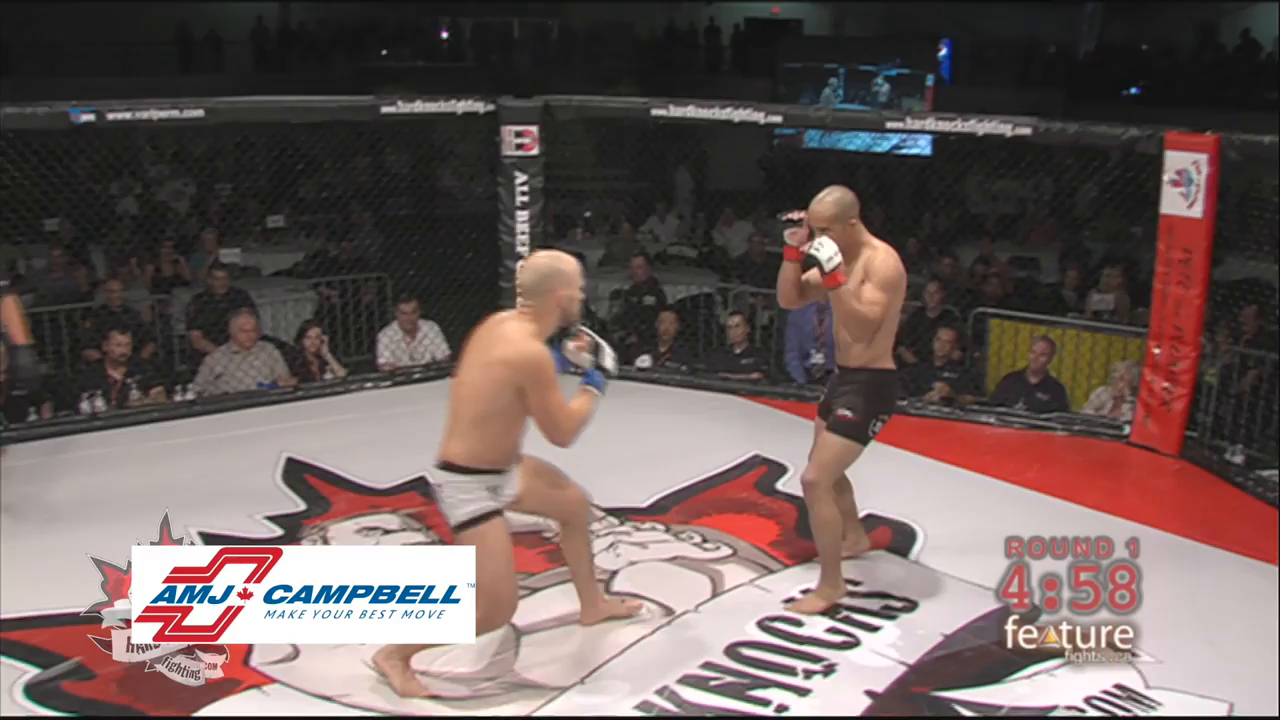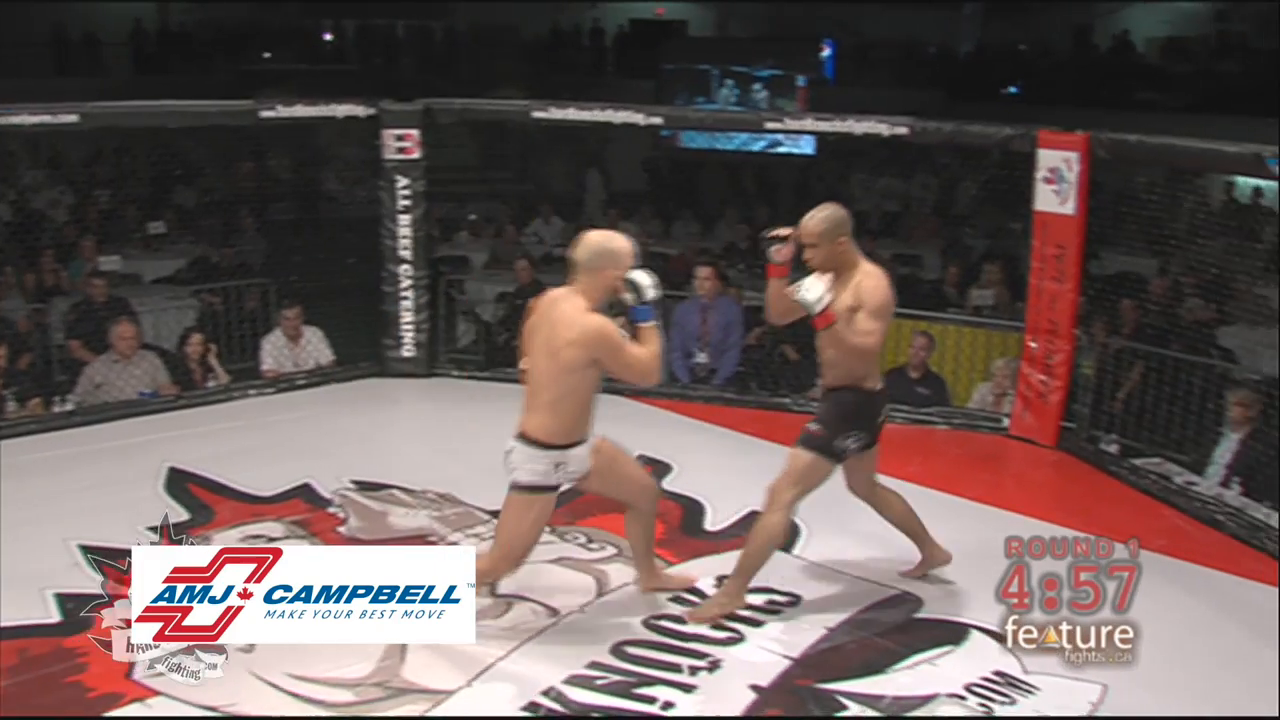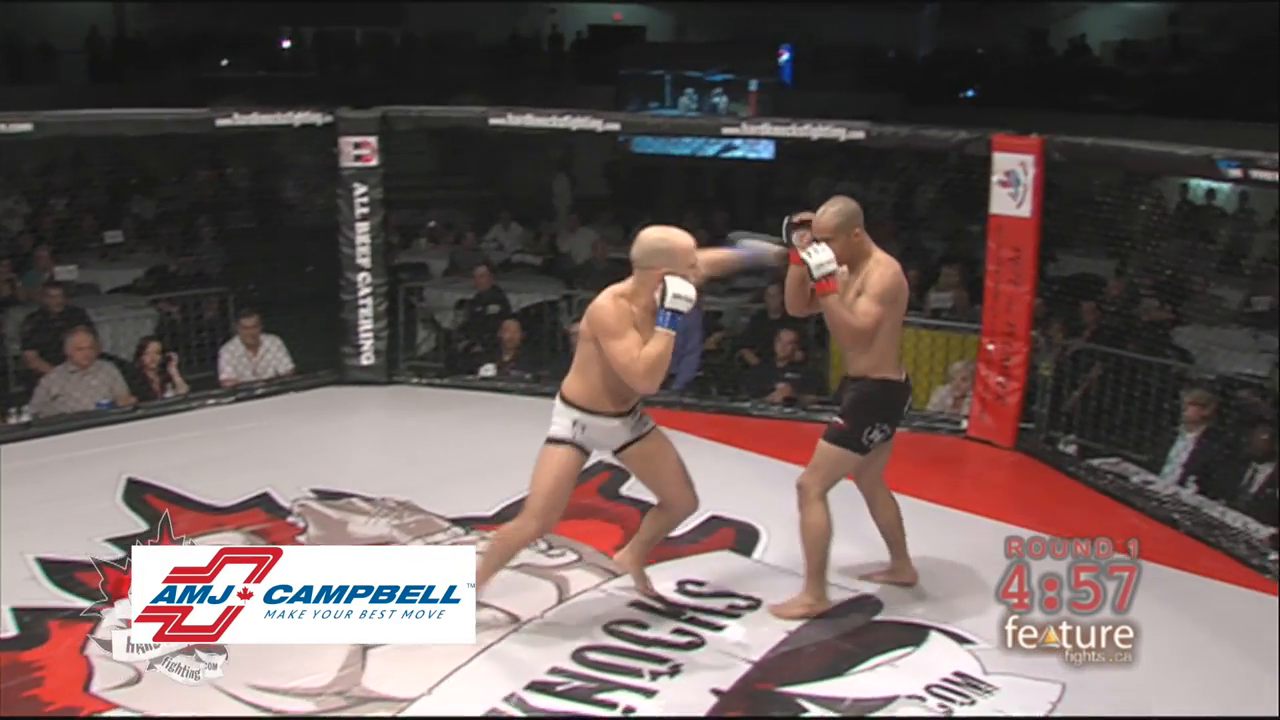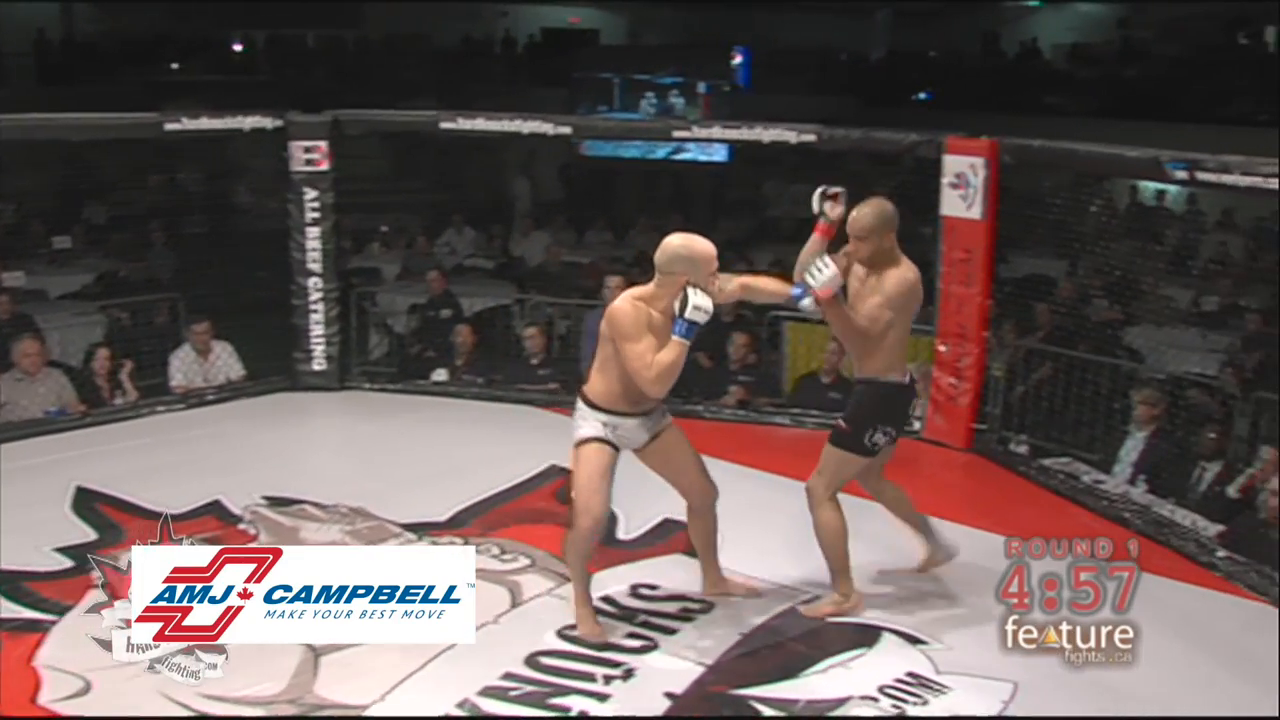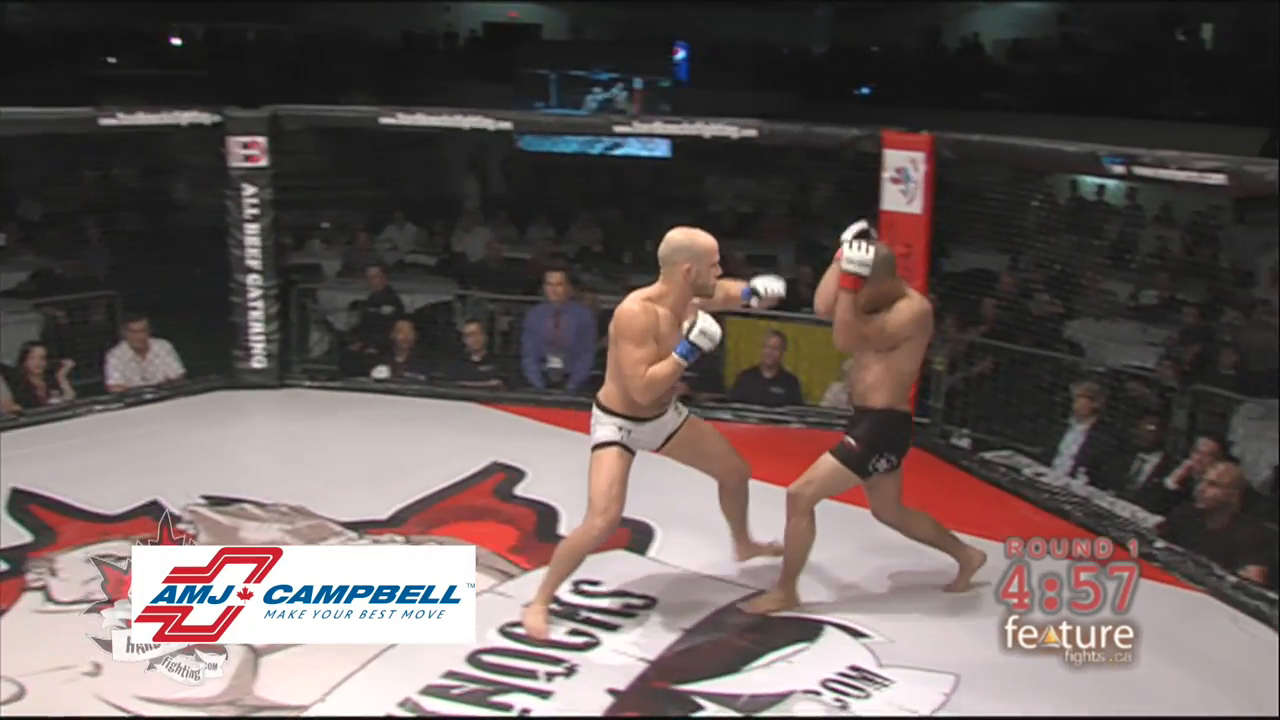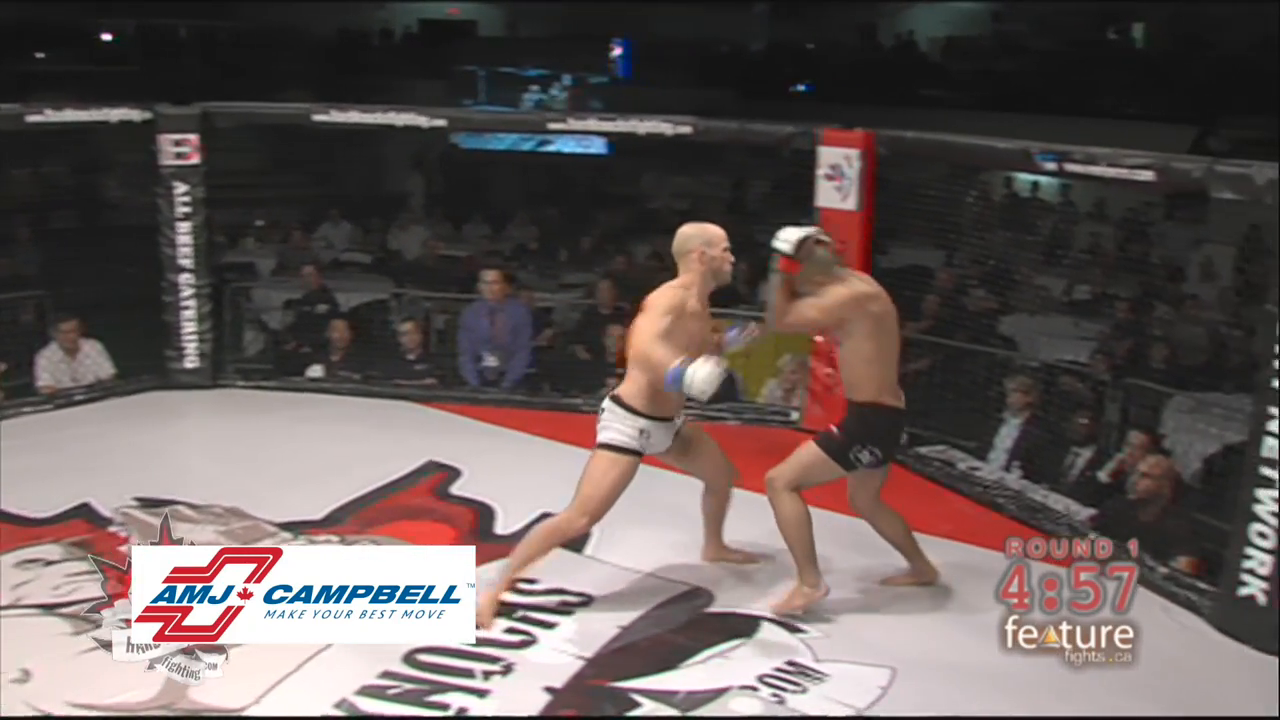
dt=0.5s
person 1, frame 1
left shoulder: (883, 263)
right shoulder: (839, 259)
left elbow: (863, 328)
right elbow: (789, 299)
left wrist: (833, 277)
right wrist: (792, 252)
left hip: (872, 383)
right hip: (846, 375)
left knee: (816, 479)
right knee: (830, 469)
left ankle: (829, 585)
right ankle: (853, 537)
person 1, frame 2
left shoulder: (871, 284)
right shoulder: (829, 277)
left elbow: (863, 358)
right elbow: (777, 317)
left wrist: (824, 314)
right wrist: (779, 269)
left hip: (855, 403)
right hip: (852, 401)
left knee: (781, 494)
right knee: (864, 486)
left ankle: (733, 593)
right ankle: (931, 552)
person 1, frame 3
left shoulder: (883, 274)
right shoulder: (846, 268)
left elbow: (850, 338)
right elbow: (796, 308)
left wrist: (824, 283)
right wrist: (798, 256)
left hip: (876, 394)
right hip: (880, 390)
left knee: (811, 487)
right knee: (870, 483)
left ankle: (814, 594)
right ankle: (901, 567)
person 1, frame 4
left shoulder: (901, 279)
right shoulder: (858, 259)
left elbow: (858, 339)
right elbow: (802, 276)
left wrist: (827, 298)
right wrist: (825, 224)
left hip: (879, 395)
right hip: (884, 389)
left knee: (820, 489)
right knee: (870, 481)
left ankle: (844, 594)
right ankle: (935, 544)
person 1, frame 5
left shoulder: (914, 310)
right shoulder: (873, 297)
left elbow: (847, 341)
right elbow: (823, 308)
left wrist: (851, 281)
right wrist: (842, 260)
left hip: (882, 426)
right hip: (869, 420)
left knee: (800, 496)
right knee: (889, 511)
left ankle: (785, 592)
right ankle: (968, 556)
person 1, frame 6
left shoulder: (854, 295)
right shoulder: (851, 284)
left elbow: (780, 320)
right elbow: (791, 309)
left wrist: (785, 264)
right wrist: (802, 259)
left hip: (871, 420)
right hip: (878, 416)
left knee: (780, 482)
right knee: (866, 502)
left ankle: (809, 583)
right ankle: (922, 568)
person 2, frame 1
left shoulder: (500, 325)
right shoulder: (530, 354)
right elbow: (561, 433)
left wrist: (565, 363)
right wrist: (593, 380)
left hip: (500, 469)
right hip: (471, 484)
left knee: (576, 506)
right knee: (495, 609)
left ankle: (594, 604)
right ankle: (394, 655)
person 2, frame 2
left shoulder: (551, 301)
right shoulder: (594, 327)
left elbow: (530, 348)
right elbow: (648, 375)
right wrist: (646, 311)
left hip: (575, 444)
right hip: (544, 456)
left knee: (645, 494)
right knee: (503, 560)
left ankle: (650, 574)
person 2, frame 3
left shoulder: (660, 285)
right shoulder: (608, 309)
left elbow: (700, 261)
right elbow: (645, 380)
left wrist: (749, 254)
right wrist: (670, 317)
left hip: (624, 417)
right hip: (578, 419)
left knee: (683, 503)
right knee: (535, 520)
left ankle: (633, 557)
right ankle: (471, 588)
person 2, frame 4
left shoulder: (688, 296)
right shoulder: (627, 311)
left elbow: (744, 285)
right elbow: (656, 383)
left wrist: (798, 293)
right wrist: (686, 328)
left hip: (646, 417)
right hip: (600, 419)
left knee: (704, 494)
right knee: (591, 519)
left ankle: (713, 578)
right ankle: (582, 599)
person 2, frame 5
left shoulder: (694, 300)
right shoulder: (636, 313)
left elbow: (725, 293)
right elbow: (642, 388)
left wrist: (753, 290)
right wrist: (689, 349)
left hip: (665, 415)
right hip: (618, 423)
left knee: (736, 472)
right knee: (601, 523)
left ankle: (743, 545)
right ankle: (539, 602)
person 2, frame 6
left shoulder: (701, 300)
right shoulder: (668, 299)
right elbow: (641, 347)
left wrist: (730, 340)
right wrist: (679, 375)
left hip: (668, 422)
right hip: (628, 422)
left knee: (725, 475)
right knee: (580, 518)
left ankle: (715, 546)
right ankle: (496, 588)
